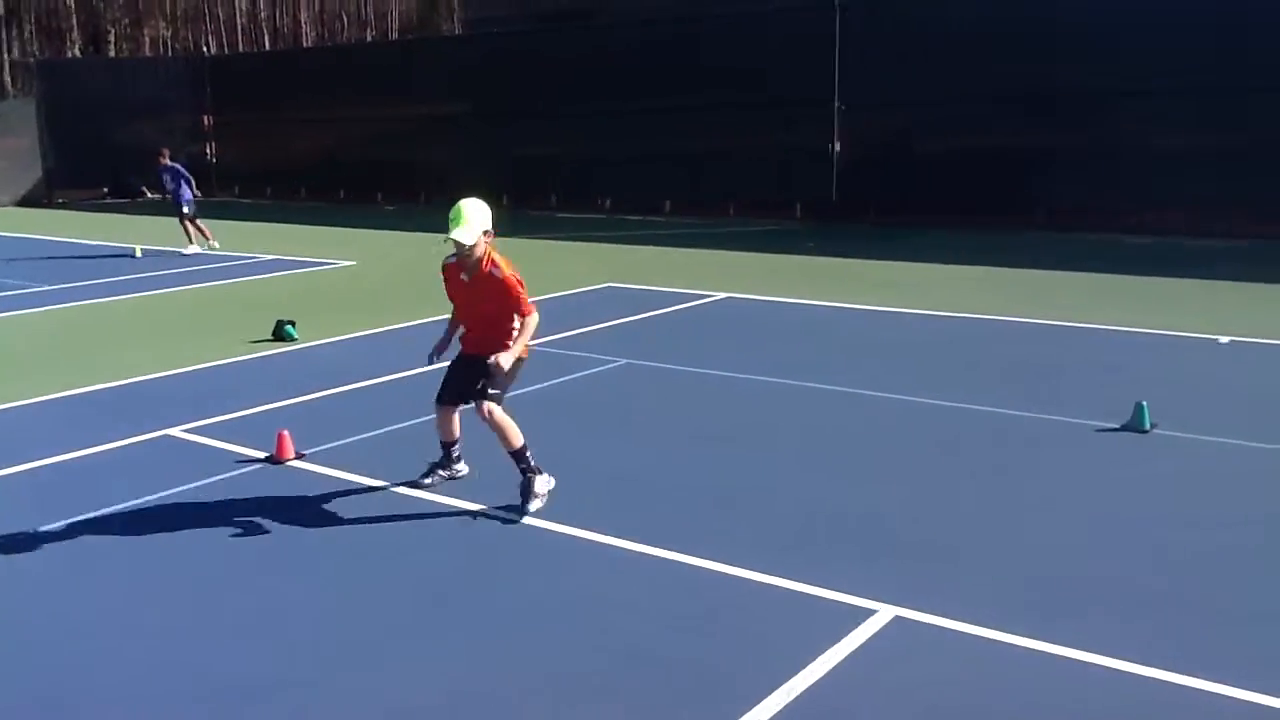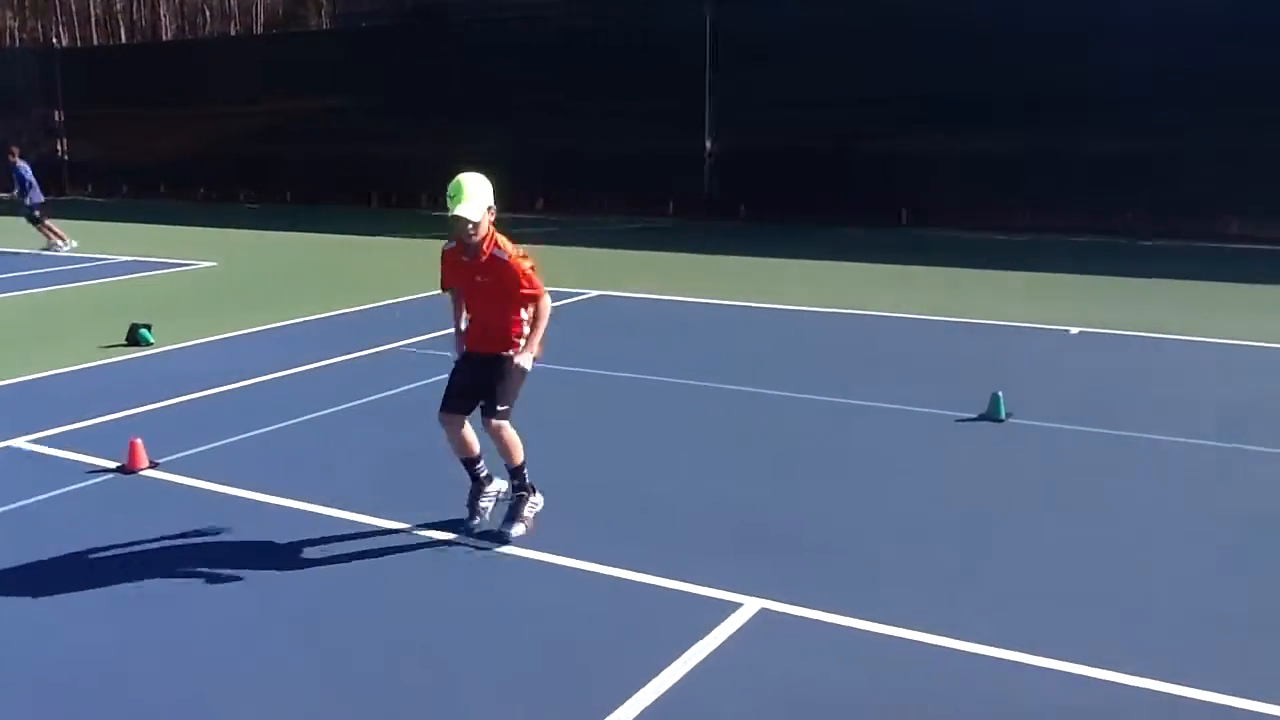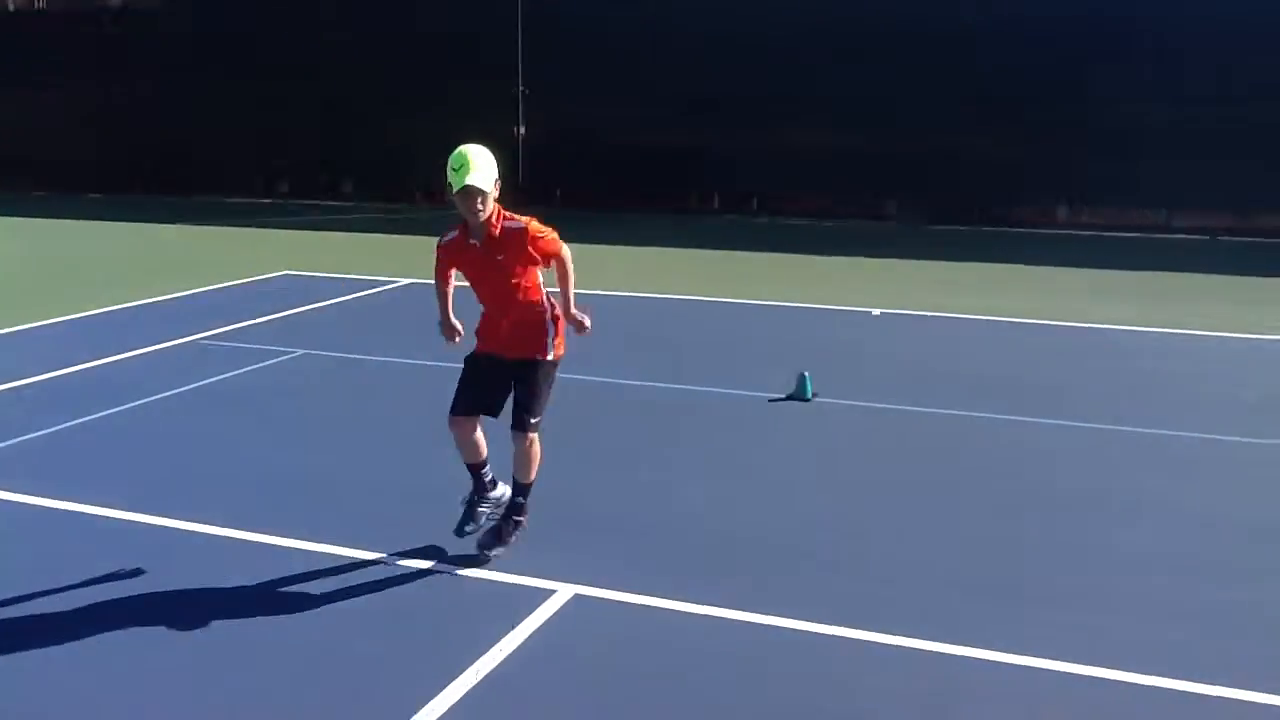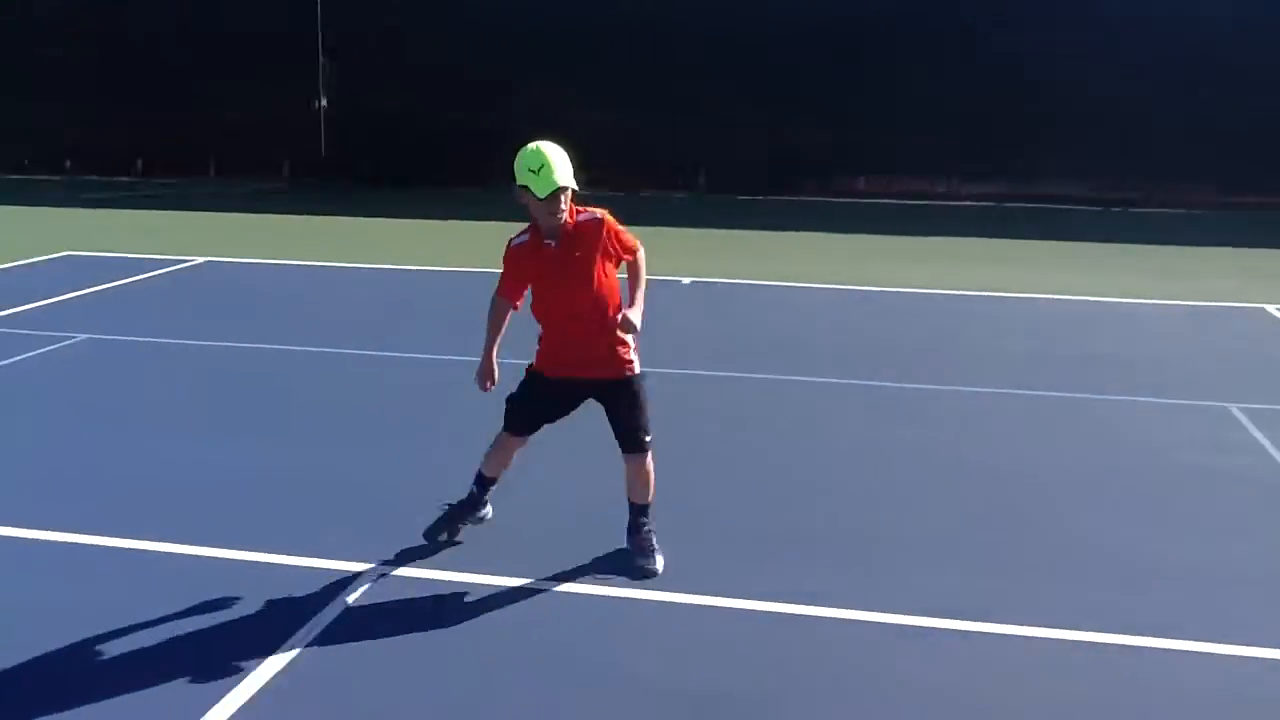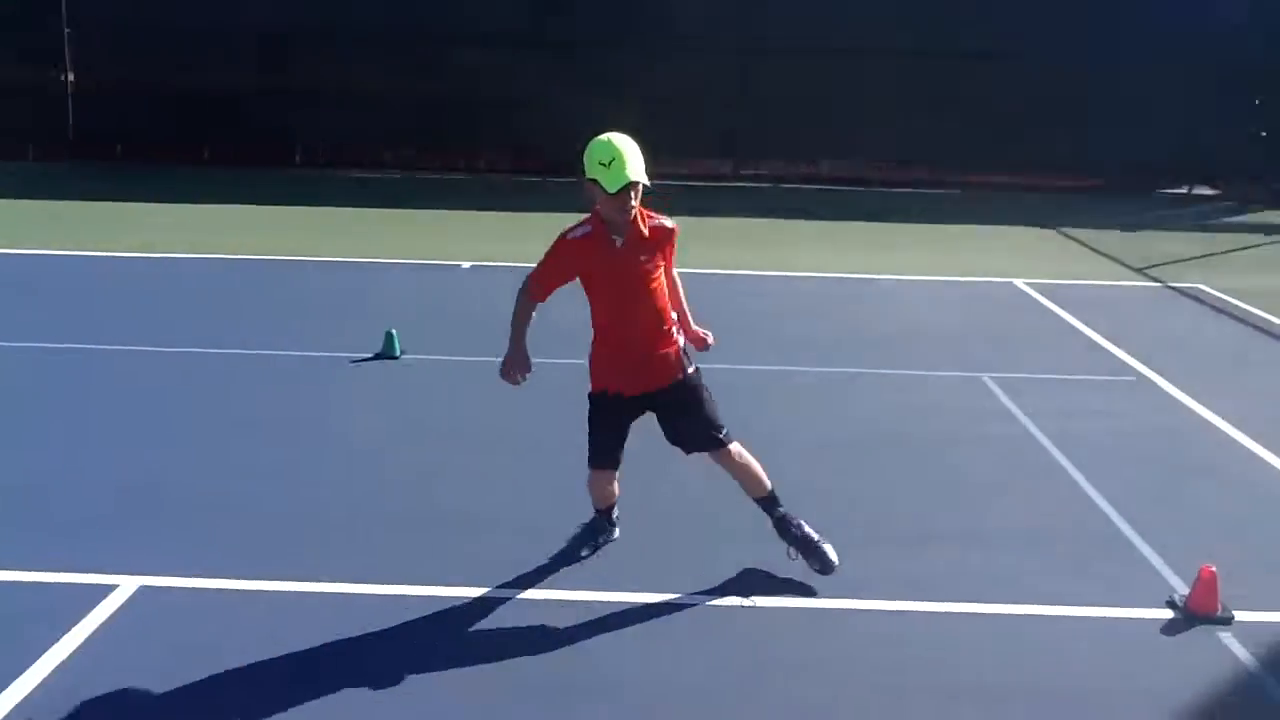
dt=0.3s
person 1, frame 1
left shoulder: (502, 275)
right shoulder: (451, 267)
left elbow: (530, 317)
left wrist: (511, 353)
right wrist: (447, 338)
left hip: (503, 351)
right hip: (473, 348)
left knee: (487, 408)
right knee: (444, 408)
left ankle: (532, 475)
right ankle: (451, 461)
person 1, frame 2
left shoulder: (508, 259)
right shoulder: (449, 252)
left elbow: (542, 302)
left wrist: (528, 348)
right wrist: (459, 328)
left hip: (511, 347)
right hip: (477, 345)
left knee: (496, 421)
right knee: (450, 417)
left ankle: (524, 493)
right ankle: (483, 484)
person 1, frame 3
left shoulder: (522, 230)
right shoulder: (451, 242)
left elbow: (561, 253)
left wrist: (568, 306)
right wrist: (446, 315)
left hip: (537, 342)
right hip: (492, 342)
left knee: (525, 431)
right knee: (461, 420)
left ankle: (516, 510)
right ankle: (487, 490)
person 1, frame 4
left shoulder: (597, 224)
right shoulder: (521, 247)
left elbow: (635, 252)
right elbow: (504, 300)
left wrist: (635, 305)
right wrist: (488, 353)
left hip: (615, 361)
right hip: (557, 362)
left knee: (638, 452)
right knee: (512, 433)
left ankle: (640, 528)
right ankle: (476, 502)
person 1, frame 5
left shoulder: (661, 231)
right shoulder: (576, 243)
right elbow: (530, 291)
left wrist: (688, 324)
right wrist: (516, 346)
left hip: (667, 364)
right hip: (610, 378)
left knee: (724, 449)
right knee: (601, 473)
left ankle: (783, 522)
right ankle: (603, 523)
